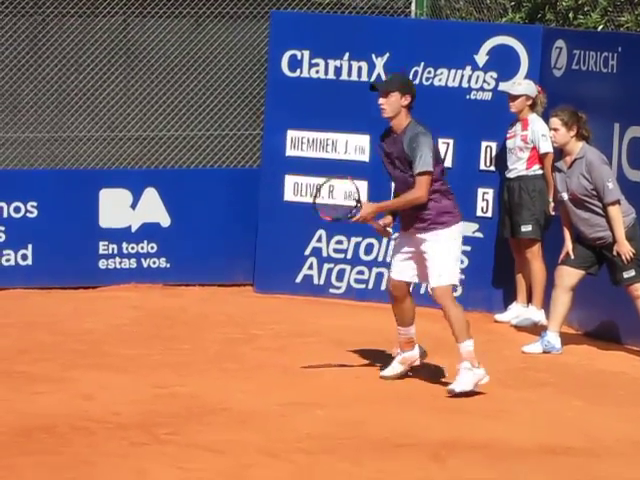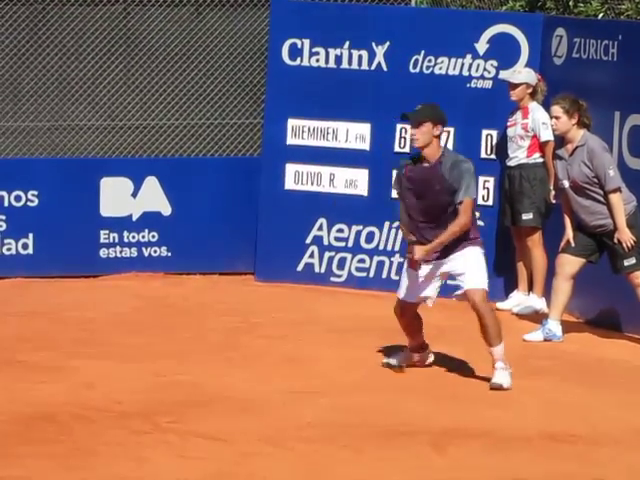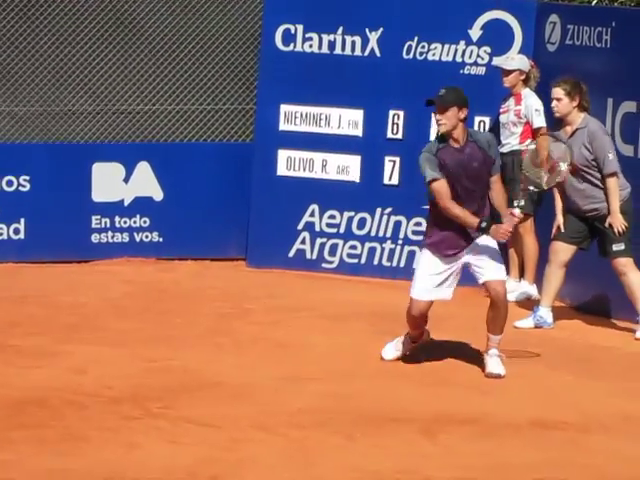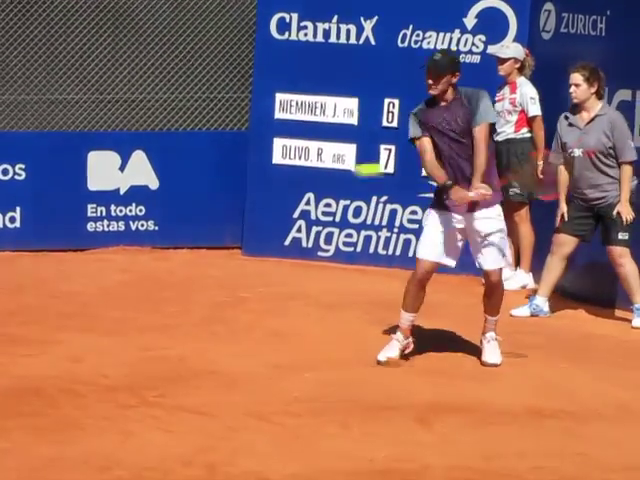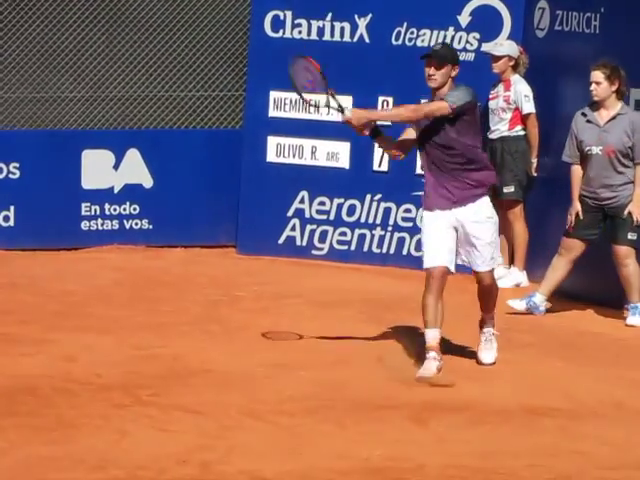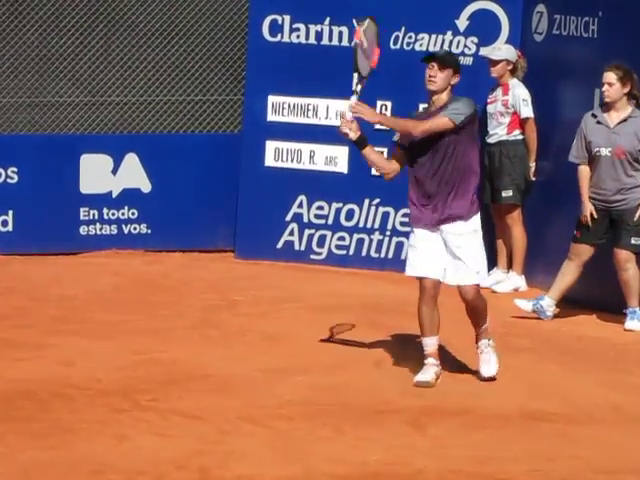
dt=0.2s
person 1, frame 1
left shoulder: (420, 139)
right shoulder: (387, 139)
left elbow: (420, 193)
left wrist: (378, 209)
right wrist: (391, 216)
left hip: (440, 227)
right hip: (411, 229)
left knee: (442, 294)
right knee: (397, 289)
left ankle: (471, 366)
right ankle: (408, 351)
person 1, frame 2
left shoulder: (461, 167)
right shoulder: (406, 172)
left elbow: (464, 219)
left wrist: (432, 246)
right wrist: (413, 245)
left hip: (463, 247)
right hip: (424, 251)
left knee: (478, 299)
right knee: (403, 307)
left ankle: (500, 364)
right ankle: (418, 351)
person 1, frame 3
left shoulder: (486, 143)
right shoulder: (430, 155)
left elbow: (495, 187)
right elbow: (446, 204)
left wrist: (505, 217)
right wrist: (487, 227)
left hip: (480, 236)
right hip: (441, 241)
left knee: (498, 292)
right knee: (416, 310)
left ankle: (492, 351)
right ankle: (415, 335)
person 1, frame 4
left shoulder: (475, 100)
right shoulder: (418, 116)
left elbow: (481, 145)
right elbow: (429, 161)
left wrist: (477, 186)
right wrist: (450, 187)
left hip: (485, 206)
right hip: (444, 208)
left knee: (494, 277)
right knee: (421, 271)
left ankle: (489, 336)
right ankle: (403, 337)
person 1, frame 5
left shoulder: (464, 96)
right shoulder: (417, 117)
left elbow: (421, 111)
right elbow: (398, 149)
left wrist: (369, 114)
right wrist: (372, 131)
left hip: (474, 204)
right hip: (438, 206)
left knee: (485, 279)
right knee: (436, 278)
left ankle: (487, 331)
right ankle: (432, 354)
person 1, frame 6
left shoulder: (464, 107)
right shoulder: (413, 124)
left elbow: (421, 129)
right elbow: (389, 169)
left wrist: (375, 116)
right wrist: (359, 138)
left hip: (462, 218)
right hip: (424, 221)
left knee: (469, 292)
right knee: (428, 288)
left ankle: (483, 341)
right ankle: (431, 361)
person 2, frame 1
left shoulder: (592, 159)
right shoulder: (558, 165)
left elbow: (612, 201)
right elbow: (564, 206)
right wrist: (568, 239)
left hip: (619, 232)
right hip: (587, 237)
right knee: (562, 279)
right ankle: (551, 339)
person 2, frame 2
left shoulder: (594, 147)
right shoulder: (559, 152)
left elbow: (613, 188)
right elbow: (564, 194)
right wrist: (568, 227)
left hip: (620, 221)
right hip: (587, 225)
right knee: (563, 267)
right ankle: (552, 327)
person 2, frame 3
left shoulder: (594, 130)
right shoulder: (555, 135)
left elbow: (611, 172)
left wrist: (615, 211)
right wrist: (559, 212)
left hip: (611, 208)
right hip: (579, 210)
right knee: (556, 253)
right ankle: (543, 314)
person 2, frame 4
left shoulder: (613, 119)
right shoulder: (564, 121)
right elbow: (561, 164)
right wrist: (562, 201)
left hip: (614, 198)
right hip: (581, 199)
left knee: (618, 254)
right knee: (558, 246)
right ankle: (540, 302)
person 2, frame 5
right shoulder: (580, 119)
right elbow: (576, 163)
right wrist: (575, 199)
right hip: (590, 199)
right knee: (567, 249)
right ankle: (538, 300)
person 2, frame 6
right shoulder: (590, 120)
right elbow: (583, 164)
right wrist: (585, 200)
right hip: (597, 203)
right knee: (576, 255)
right ankle: (546, 304)
person 3, frame 1
left shoulder: (537, 125)
right shoulder: (513, 126)
left elbow: (548, 162)
right elbow: (512, 159)
left wrist: (550, 197)
right wrist: (510, 188)
left hip: (530, 188)
right hip: (512, 187)
left knee: (531, 251)
right knee: (517, 250)
left ankle: (537, 310)
right ankle: (520, 305)
person 3, frame 2
left shoulder: (537, 113)
right shoulder: (514, 115)
left elbow: (549, 150)
right elbow: (513, 147)
left wrist: (551, 185)
right wrist: (511, 174)
left hip: (531, 176)
right hip: (512, 175)
left knee: (532, 240)
right knee: (518, 239)
left ankle: (538, 298)
right ankle: (521, 293)
person 3, frame 3
left shoulder: (530, 100)
right shoulder: (506, 101)
left elbow: (542, 137)
right elbow: (504, 134)
right wrist: (502, 162)
left hip: (523, 163)
right hip: (505, 162)
left knee: (525, 226)
left ankle: (529, 285)
right ankle: (513, 279)
person 3, frame 4
left shoulder: (525, 88)
right shoulder: (502, 90)
left elbow: (538, 126)
right elbow: (500, 123)
left wrist: (539, 160)
right wrist: (496, 150)
left hip: (519, 151)
right hip: (501, 150)
left knee: (520, 214)
right knee: (507, 214)
left ankle: (525, 273)
right ankle: (509, 268)
person 3, frame 5
left shoulder: (519, 86)
right shoulder: (496, 87)
left elbow: (532, 124)
right elbow: (494, 120)
left wrist: (533, 158)
right wrist: (492, 150)
left hip: (513, 149)
right hip: (494, 148)
left knee: (514, 213)
right knee: (500, 212)
left ankle: (519, 272)
right ankle: (503, 266)
person 3, frame 6
left shoulder: (518, 90)
right shoulder: (494, 92)
left elbow: (530, 128)
right elbow: (492, 125)
left wrist: (531, 162)
right wrist: (489, 153)
left hip: (511, 153)
right hip: (492, 152)
left knee: (512, 217)
right knee: (498, 217)
left ankle: (517, 276)
right ankle: (501, 270)
